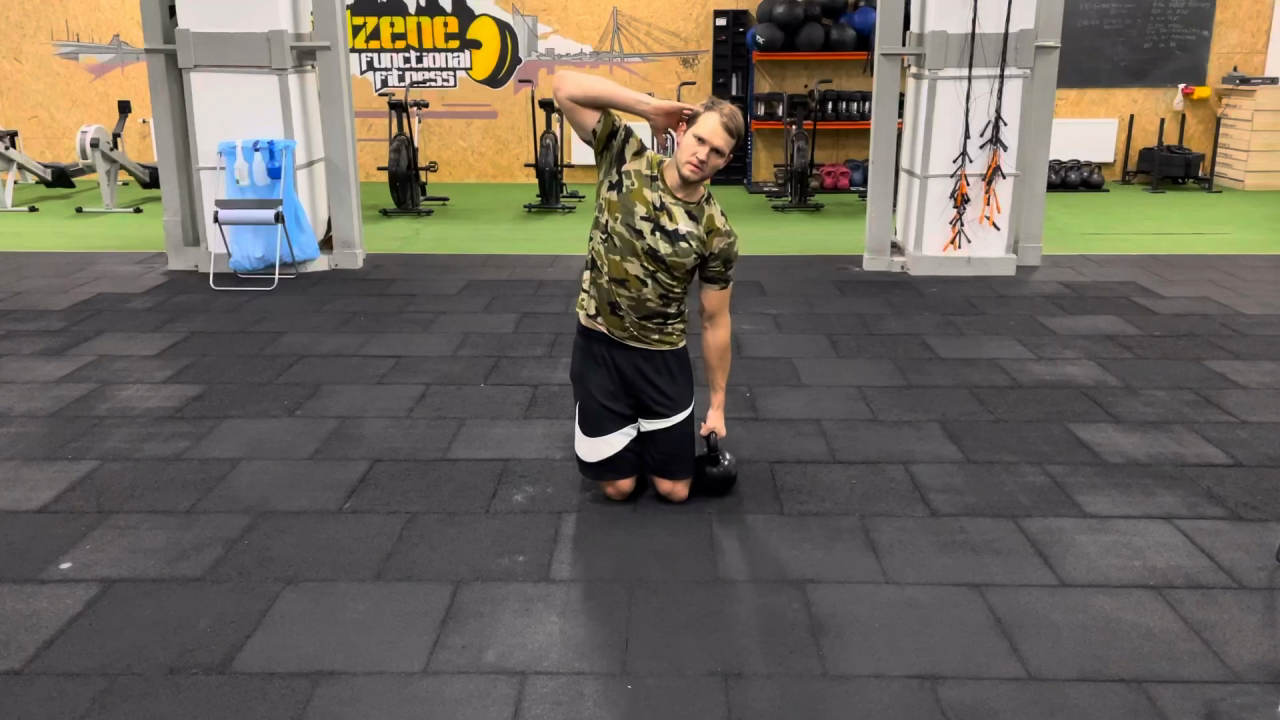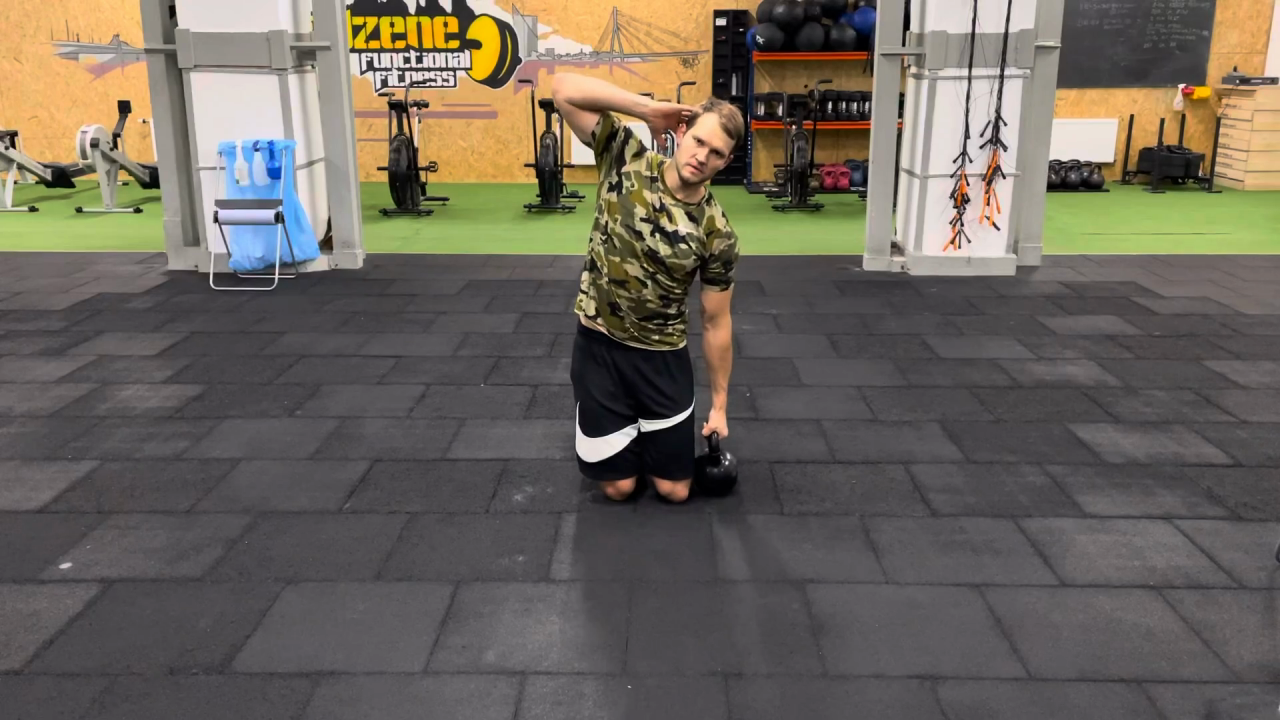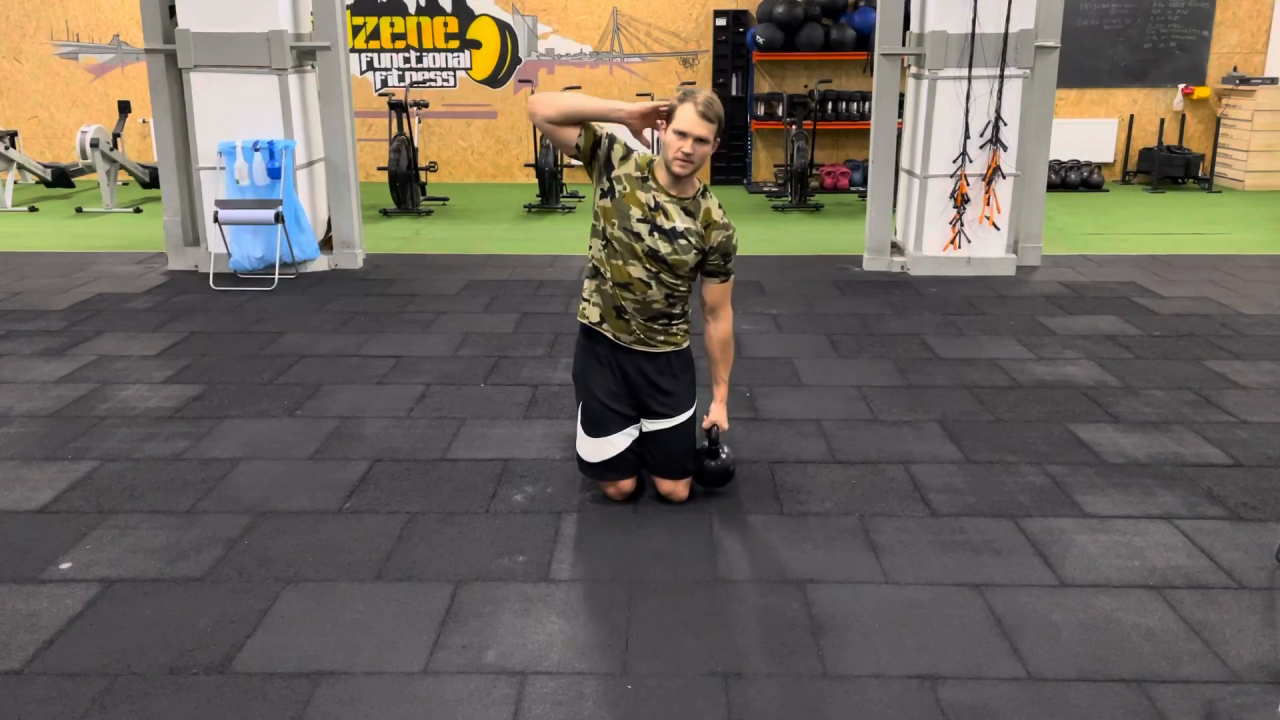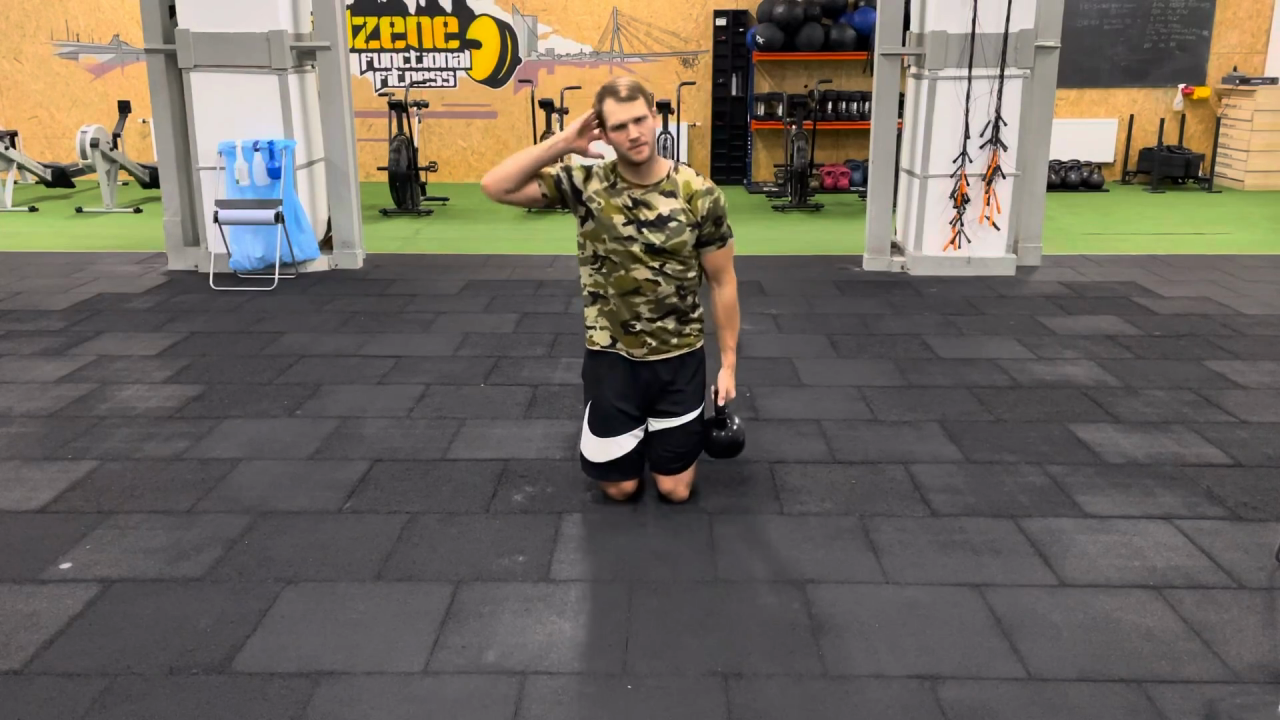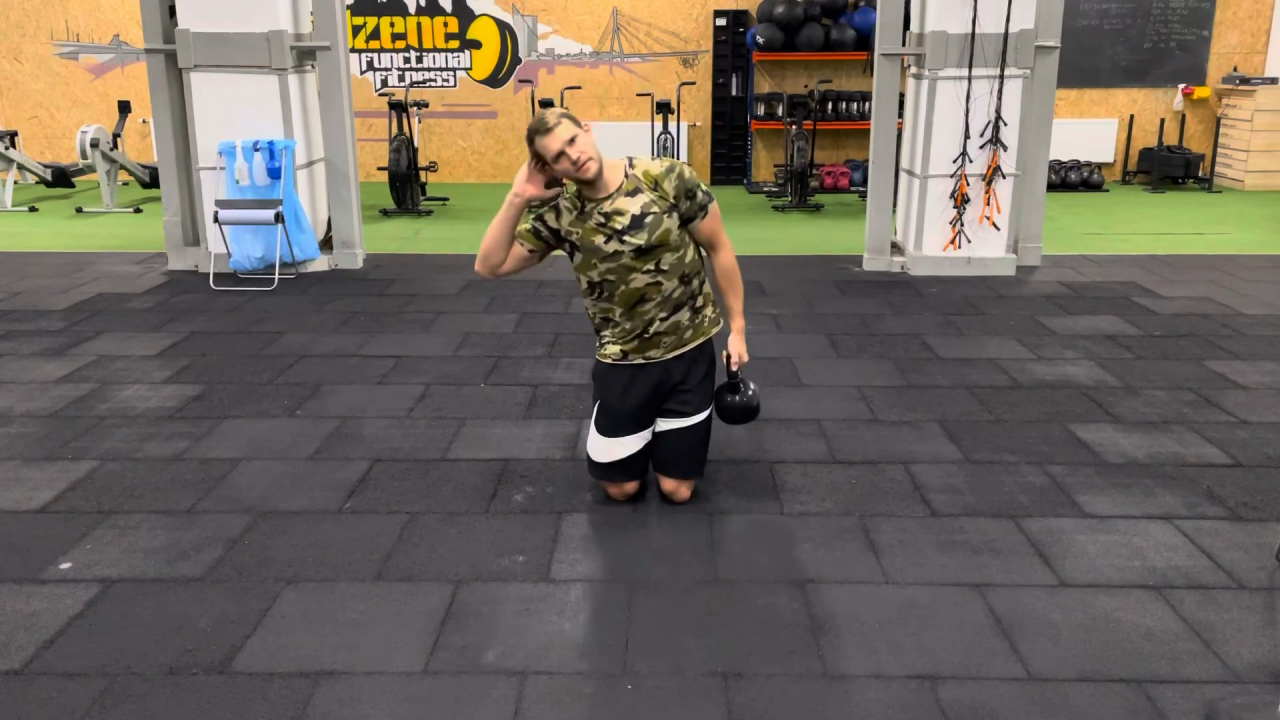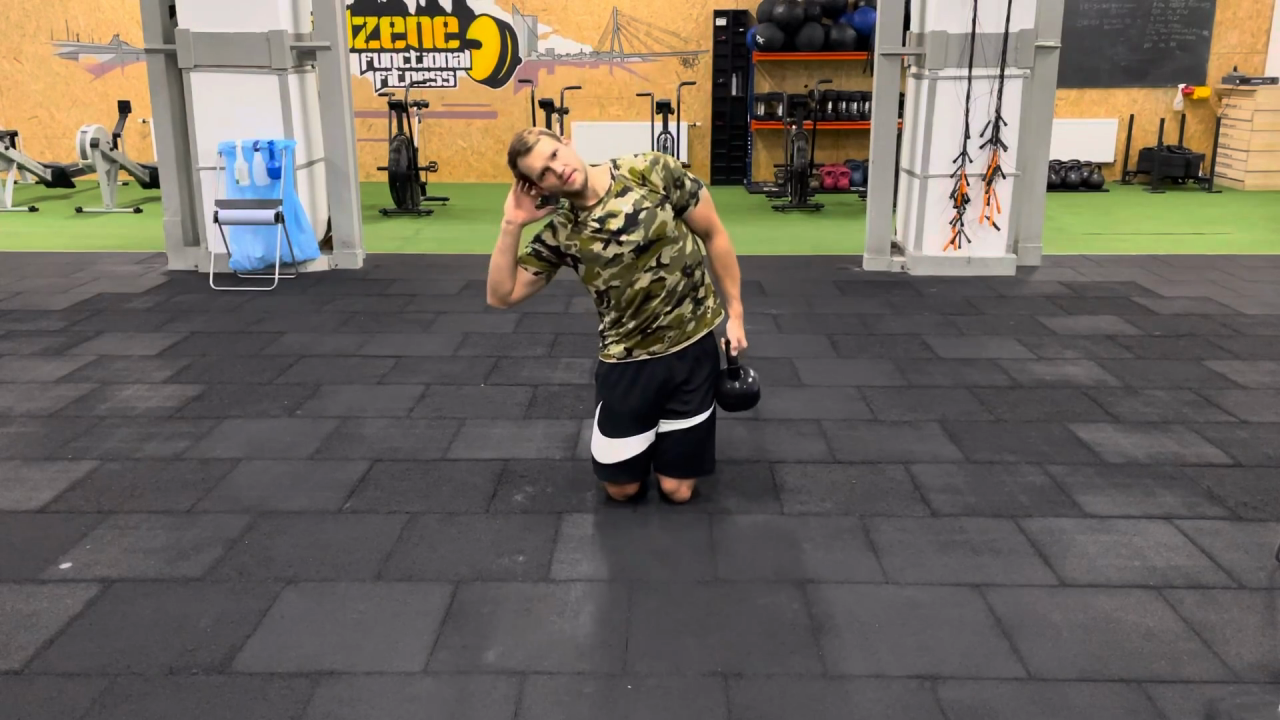
dt=0.3s
person 1, frame 1
left shoulder: (716, 233)
right shoulder: (625, 160)
left elbow: (715, 322)
right elbow: (564, 86)
left wrist: (717, 403)
right wrist: (650, 107)
left hip: (662, 353)
right hip: (599, 344)
left knee: (675, 490)
right knee: (618, 487)
left ankle: (648, 432)
right ankle: (625, 431)
person 1, frame 2
left shoulder: (717, 235)
right shoulder: (625, 160)
left elbow: (716, 323)
right elbow: (563, 88)
left wrist: (719, 404)
right wrist: (648, 109)
left hip: (662, 355)
right hip: (599, 344)
left knee: (675, 490)
right knee: (618, 487)
left ankle: (650, 432)
right ankle: (627, 431)
person 1, frame 3
left shoulder: (714, 225)
right shoulder: (617, 164)
left elbow: (718, 315)
right elbow: (540, 108)
left wrist: (720, 396)
right wrist: (626, 114)
left hip: (665, 355)
right hip: (603, 345)
left knee: (674, 489)
right knee: (618, 485)
left ankle: (649, 432)
right ankle: (624, 433)
person 1, frame 4
left shoulder: (700, 196)
right shoulder: (585, 181)
left elbow: (722, 283)
right elbow: (493, 187)
left wrist: (728, 363)
right wrist: (564, 142)
left hip: (679, 357)
right hip: (612, 356)
left knee: (675, 489)
right knee: (619, 487)
left ankle: (659, 430)
right ankle: (632, 430)
person 1, frame 5
left shoulder: (667, 178)
right shoulder: (560, 217)
left elbow: (719, 249)
right elbow: (489, 267)
left wrist: (737, 325)
right wrist: (517, 200)
left hip: (688, 351)
right hip: (623, 358)
left knee: (676, 490)
right knee: (620, 487)
left ankle: (666, 436)
right ankle: (637, 432)
person 1, frame 6
left shoulder: (654, 172)
right shoulder: (558, 233)
left elbow: (713, 234)
right elbow: (501, 296)
left wrist: (734, 312)
right wrist: (512, 224)
left hip: (692, 345)
right hip: (626, 357)
left knee: (677, 490)
right knee: (621, 488)
left ankle: (666, 435)
right ankle: (643, 433)
